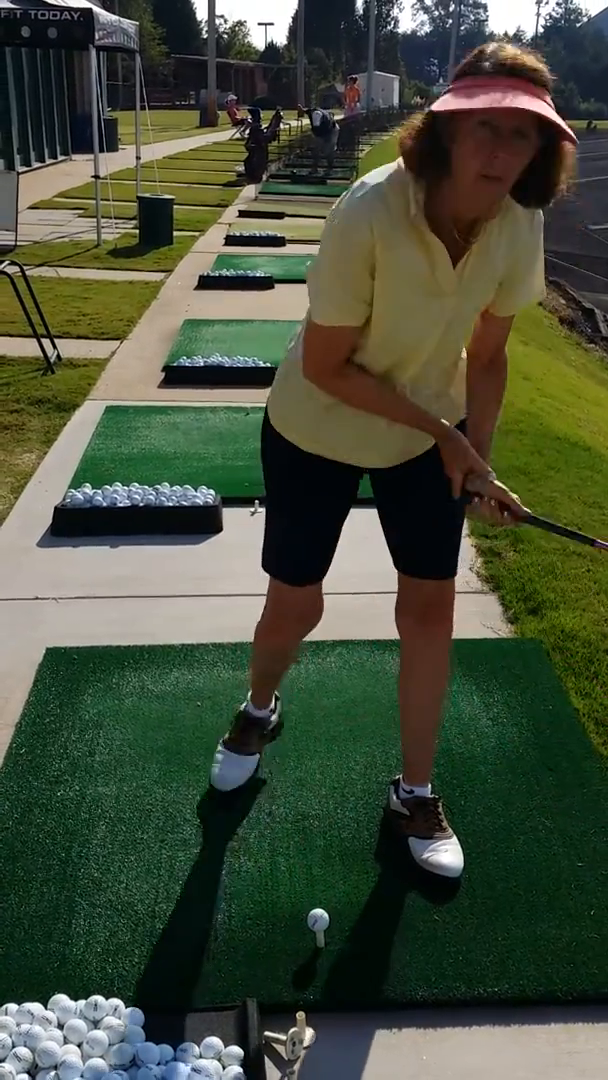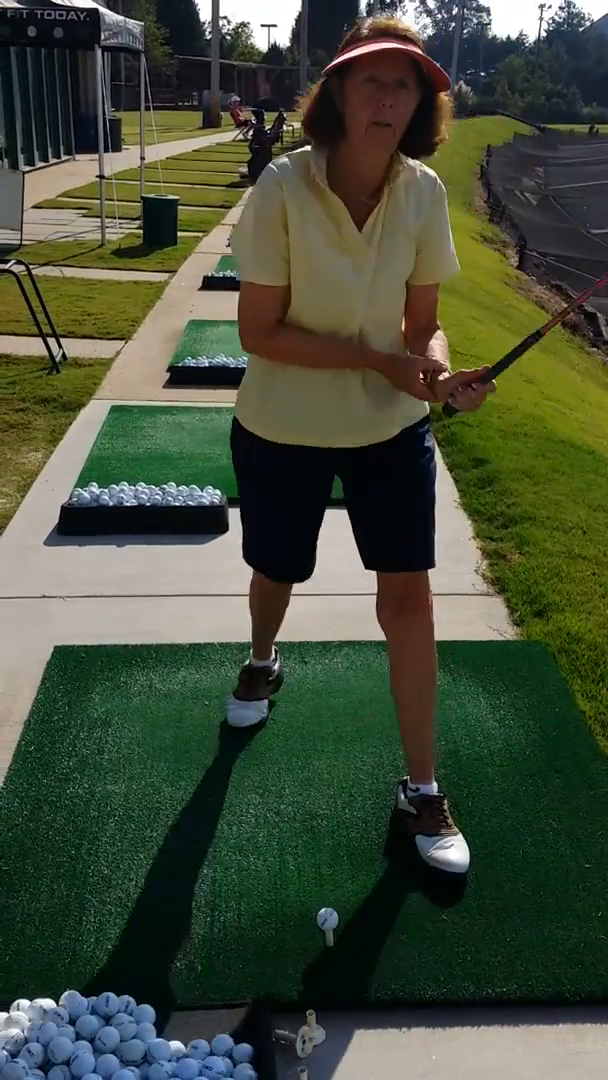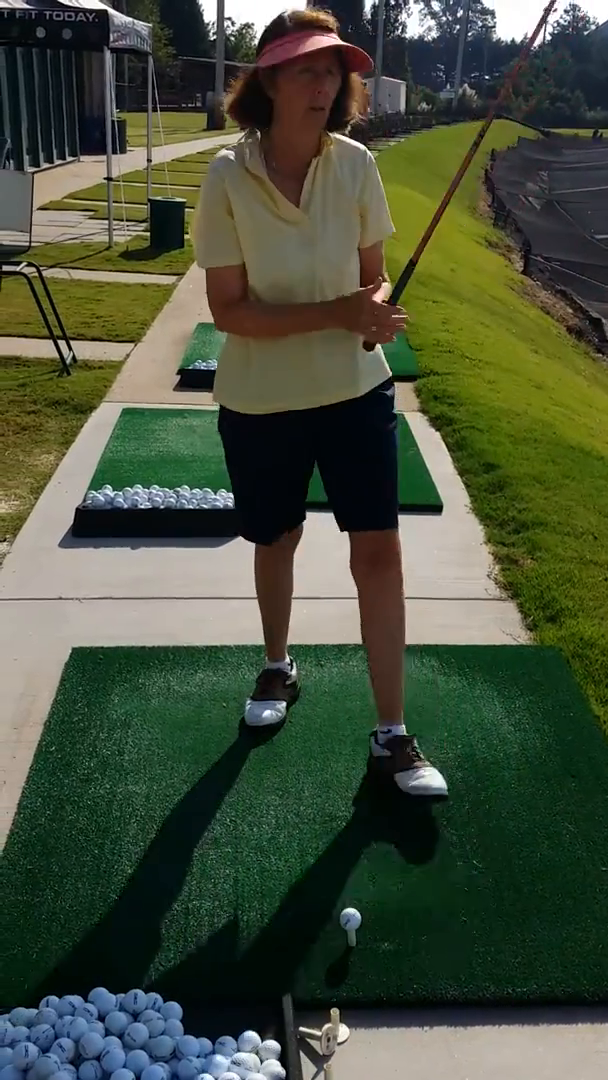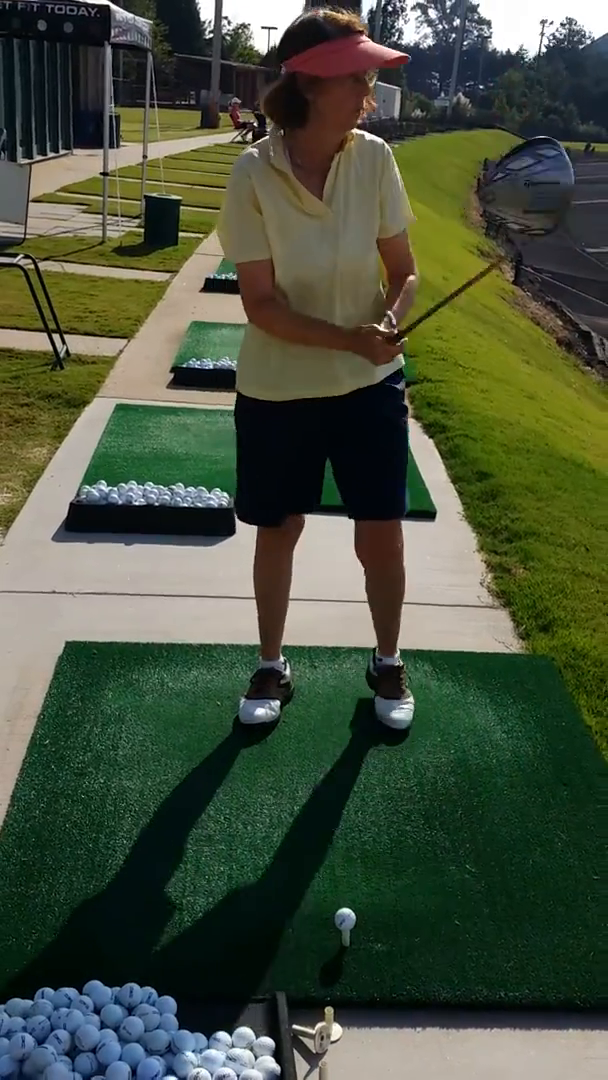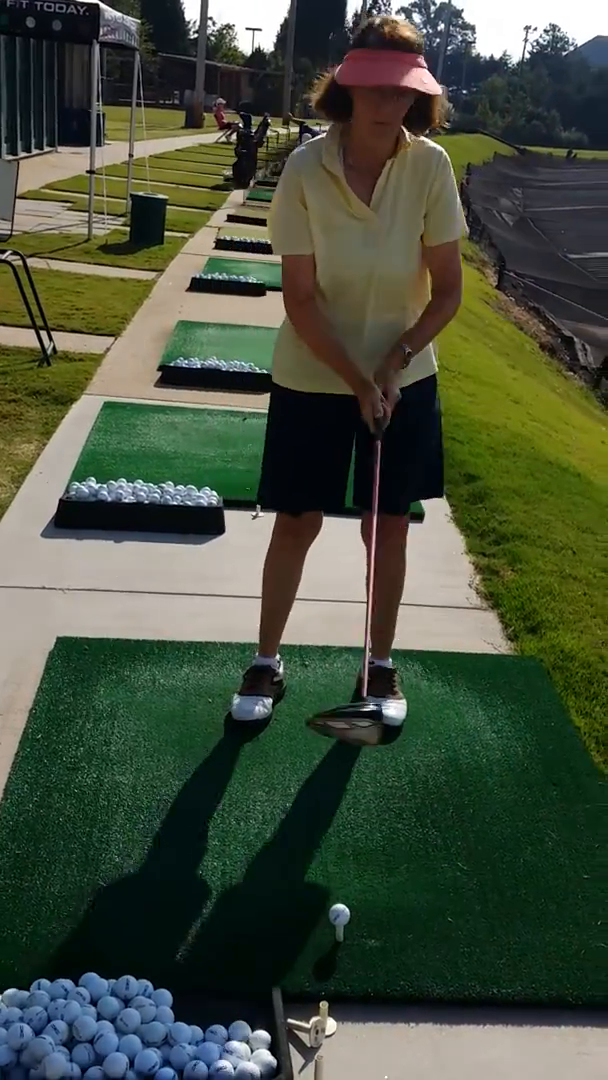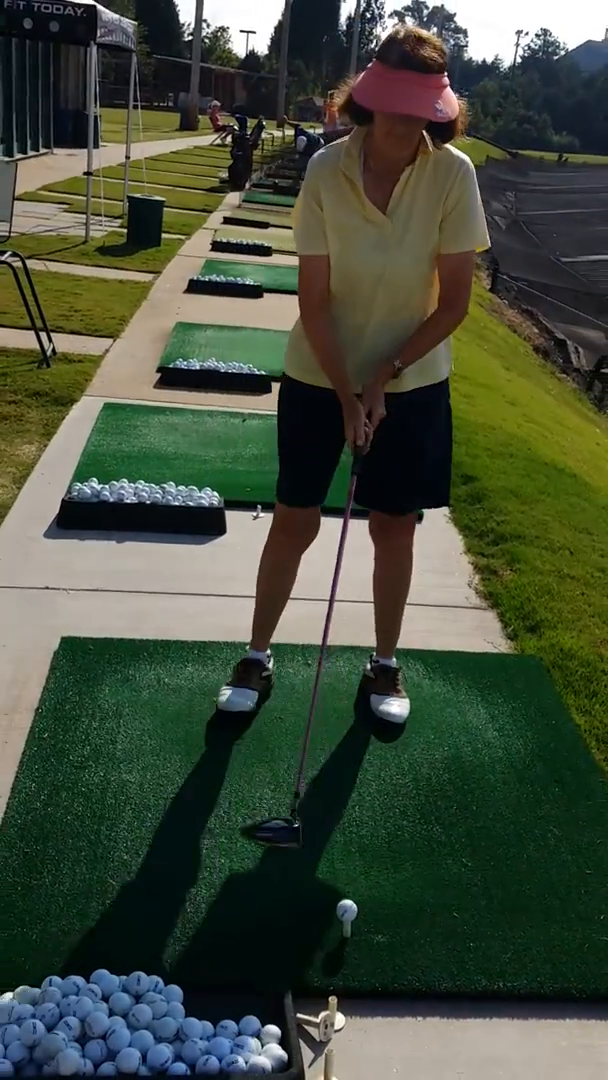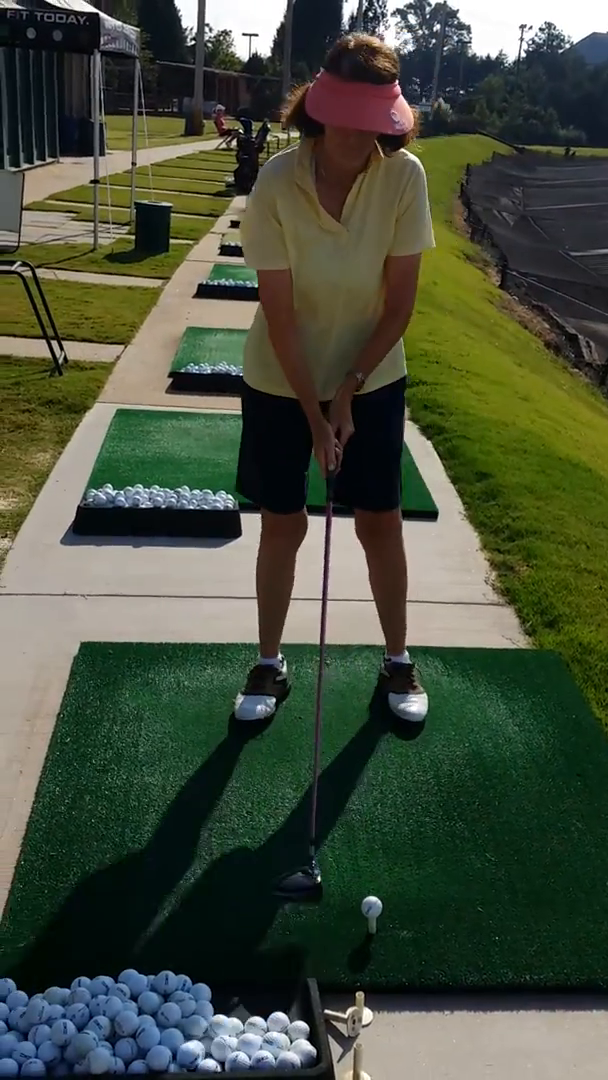
dt=0.4s
person 1, frame 1
left shoulder: (519, 225)
right shoulder: (369, 213)
left elbow: (486, 358)
right elbow: (324, 366)
left wrist: (478, 462)
right wrist: (441, 434)
left hip: (432, 430)
right hip: (315, 432)
left knee: (429, 612)
right knee: (295, 605)
left ankle: (415, 793)
right ankle: (258, 711)
person 1, frame 2
left shoulder: (424, 192)
right shoulder: (283, 186)
left elbow: (421, 319)
right elbow: (260, 332)
left wrist: (437, 366)
right wrist: (378, 358)
left hip: (390, 425)
right hip: (280, 428)
left knee: (407, 599)
right knee: (276, 573)
left ankle: (421, 789)
right ankle: (263, 659)
person 1, frame 3
left shoulder: (355, 164)
right shoulder: (227, 176)
left elbow: (373, 276)
right elbow: (229, 310)
left wrist: (377, 310)
right wrist: (332, 313)
left hip: (355, 390)
right hip: (261, 402)
left knee: (379, 552)
right knee: (275, 542)
left ankle: (392, 734)
right ankle: (279, 667)
person 1, frame 4
left shoulder: (375, 158)
right shoulder: (253, 173)
left elbow: (404, 271)
right elbow: (262, 305)
left wrist: (390, 319)
right wrist: (350, 339)
left hip: (369, 385)
right hip: (279, 390)
left knee: (381, 537)
right knee: (279, 532)
left ankle: (387, 661)
right ankle: (272, 666)
person 1, frame 5
left shoulder: (431, 165)
right shoulder: (305, 168)
left elbow: (448, 289)
right elbow: (300, 301)
left wrist: (395, 361)
right wrist: (356, 380)
left hip: (402, 381)
right hip: (312, 381)
left knee: (388, 527)
right knee: (296, 525)
left ankle: (380, 665)
right ankle: (267, 662)
person 1, frame 6
left shoulder: (454, 174)
right shoulder: (326, 170)
left elbow: (454, 303)
right elbow: (314, 301)
left wrist: (384, 377)
right wrist: (347, 394)
left hip: (412, 384)
right hip: (319, 377)
left knee: (395, 528)
right knee: (295, 521)
left ankle: (384, 664)
right ankle: (256, 656)
person 1, frame 7
left shoulder: (404, 176)
right shoulder: (277, 181)
left elbow: (400, 303)
right elbow: (279, 313)
left wrist: (347, 389)
right wrist: (313, 415)
left hip: (372, 381)
right hip: (281, 384)
left knee: (381, 524)
right knee: (282, 525)
left ankle: (397, 660)
right ankle: (270, 662)
